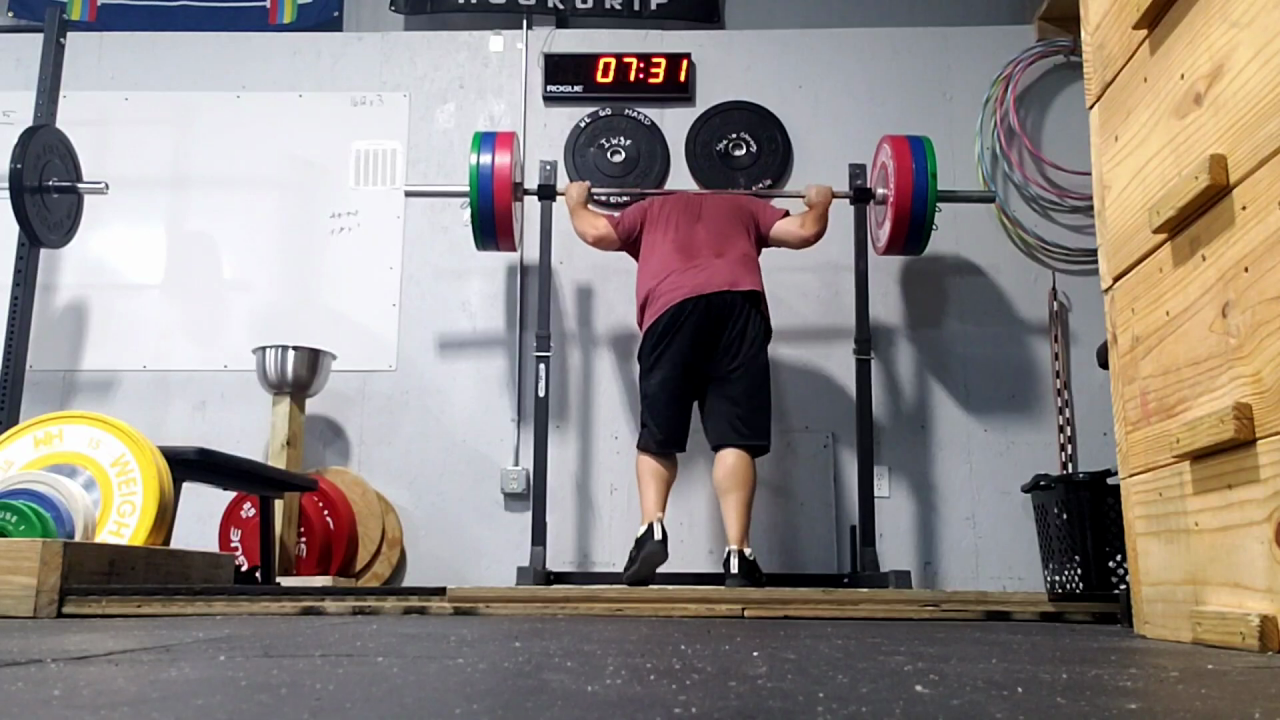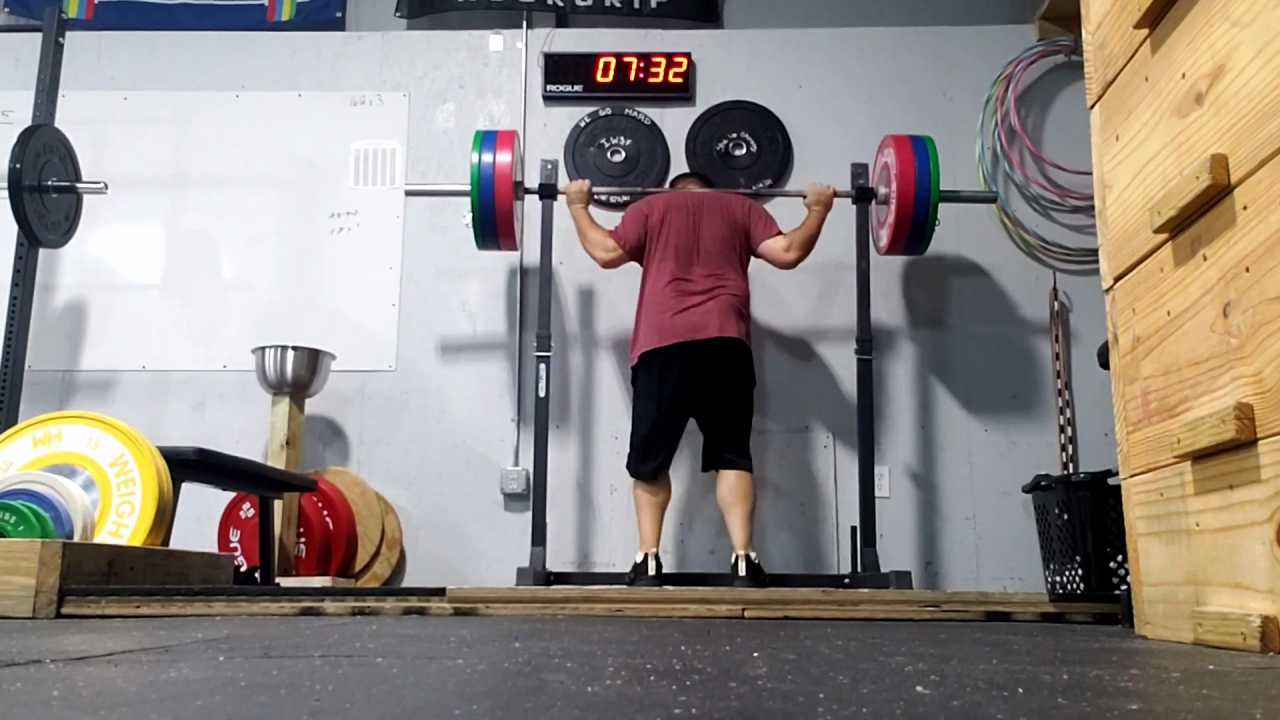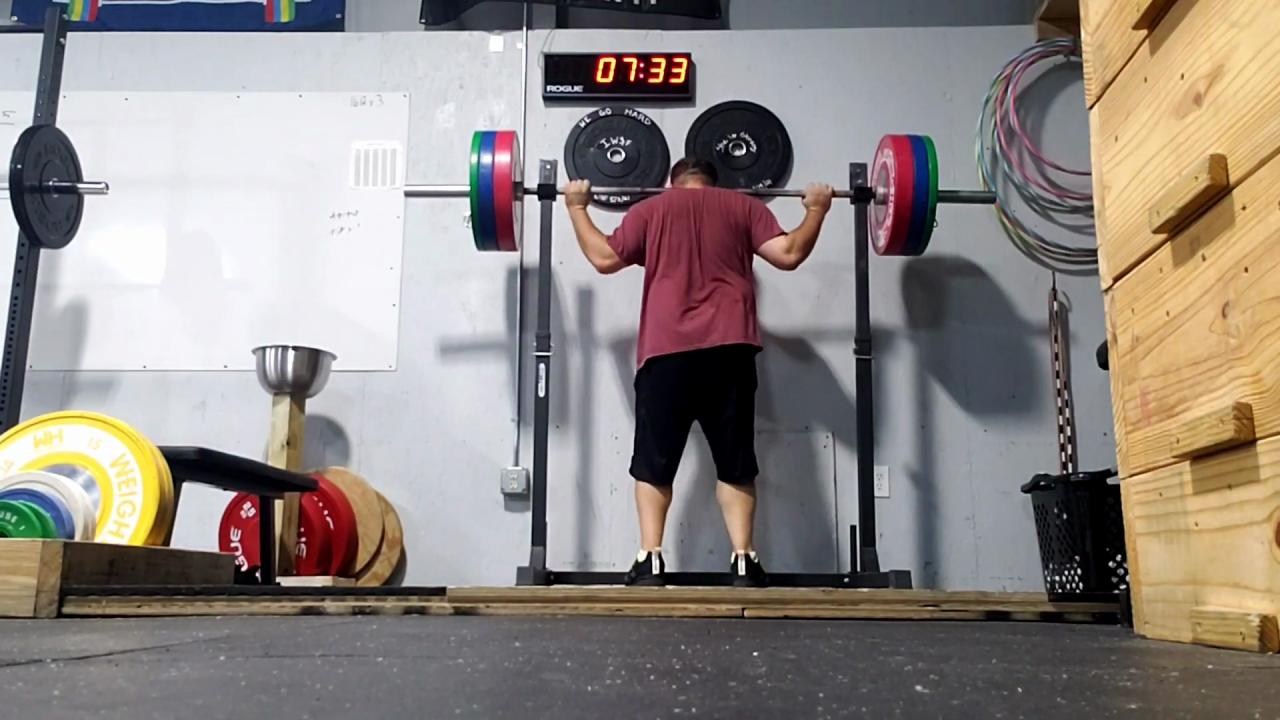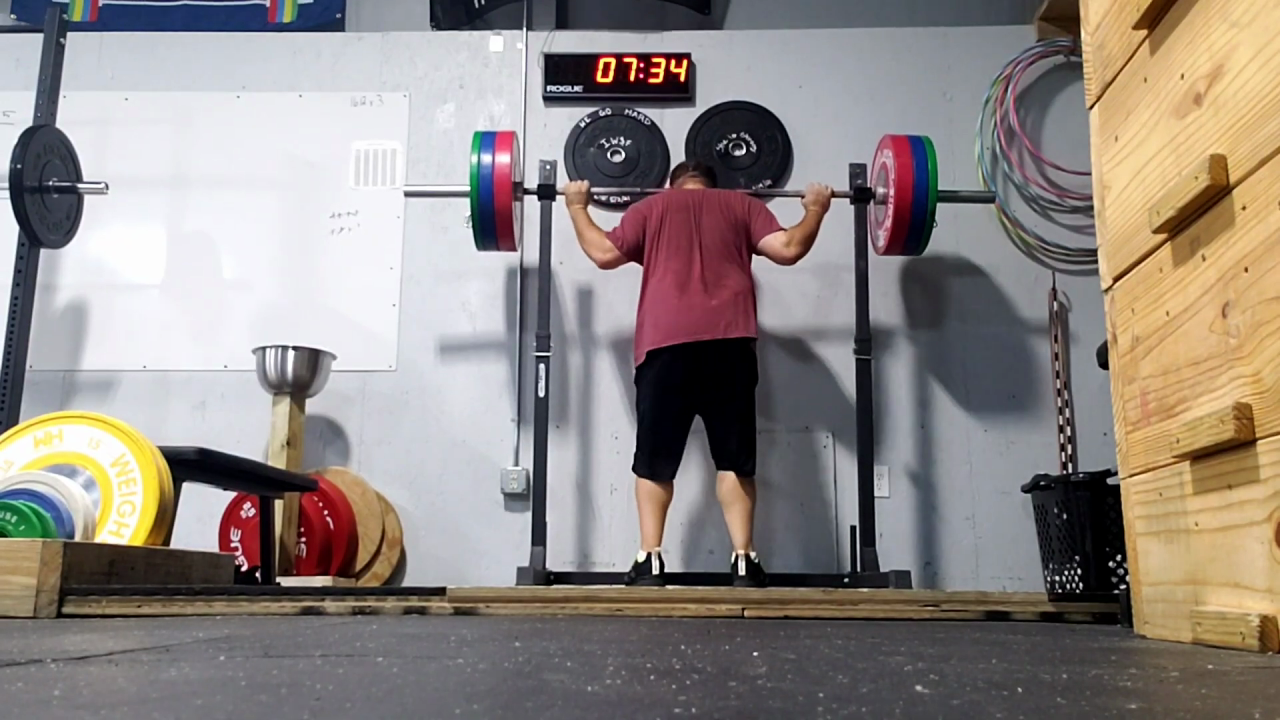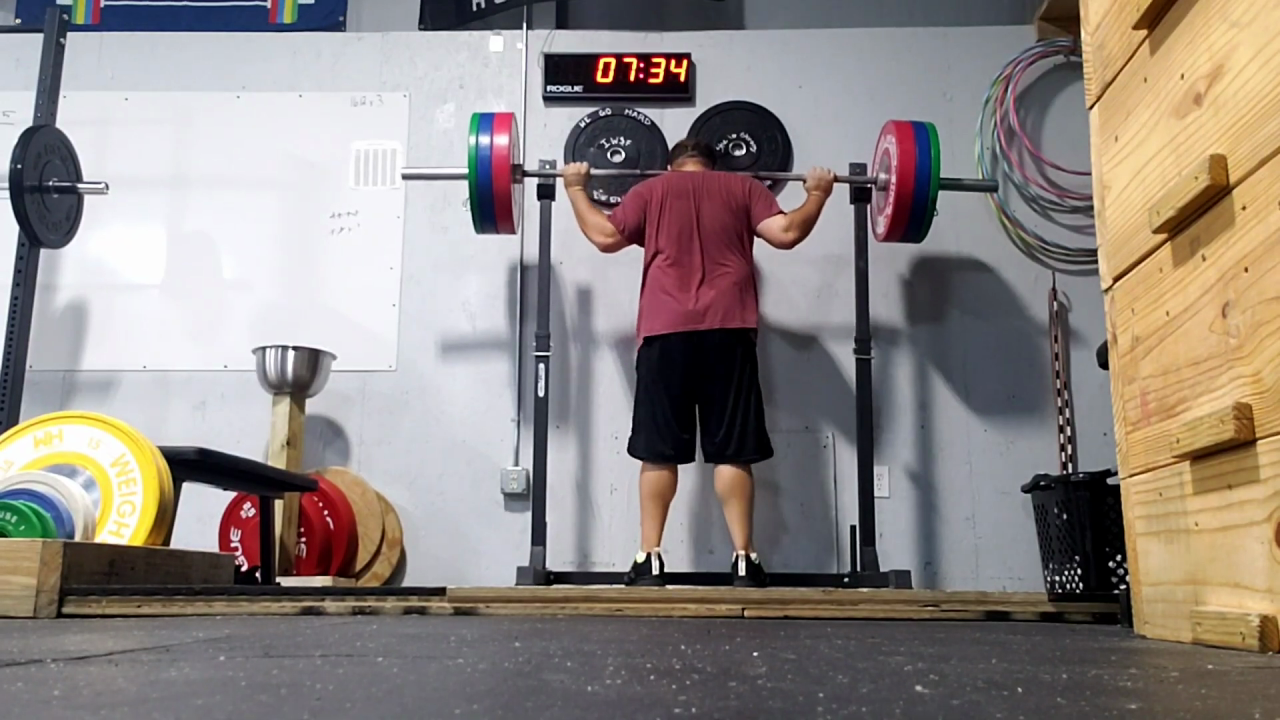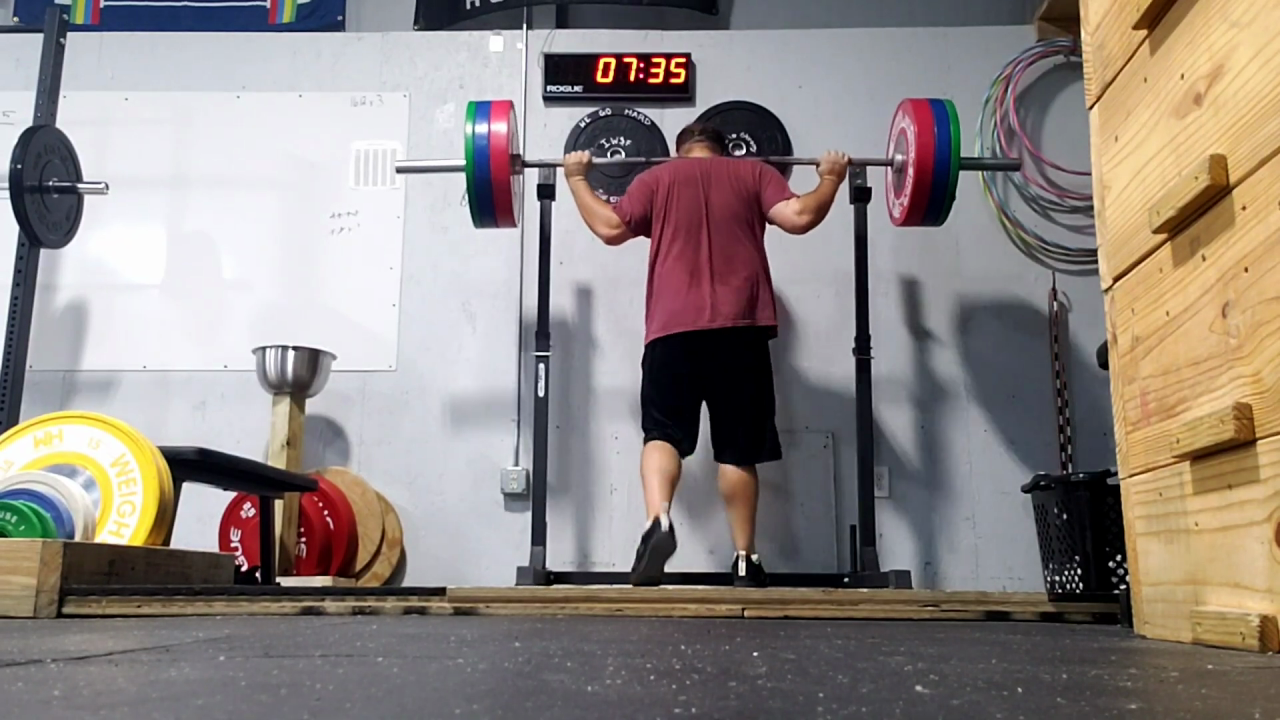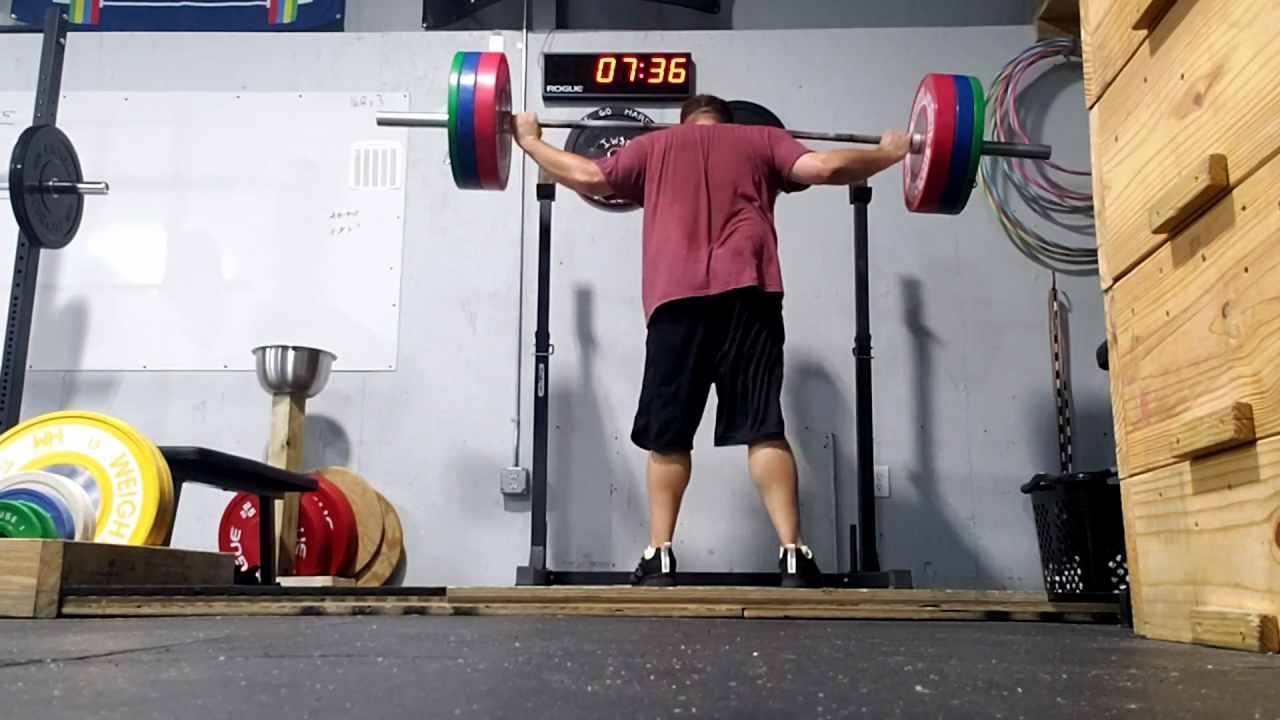
dt=0.7s
person 1, frame 1
left shoulder: (653, 209)
right shoulder: (745, 205)
left elbow: (594, 231)
right elbow: (805, 231)
left wrist: (576, 202)
right wrist: (819, 204)
left hip: (671, 307)
right hip: (737, 303)
left knee: (658, 437)
right knee: (736, 438)
left ankle: (652, 531)
right ankle: (737, 558)
person 1, frame 2
left shoulder: (650, 207)
right shoulder: (742, 208)
left elbow: (606, 253)
right elbow: (789, 252)
left wrist: (578, 207)
right wrist: (818, 210)
left hip: (661, 343)
right hip: (724, 343)
left knee: (649, 460)
right knee: (732, 457)
left ankle: (648, 561)
right ankle: (743, 562)
person 1, frame 3
left shoulder: (650, 210)
right shoulder: (744, 206)
left elbow: (605, 258)
right elbow: (789, 254)
left wrist: (577, 208)
right wrist: (816, 209)
left hip: (666, 350)
right hip: (729, 349)
left knee: (653, 462)
right knee: (735, 463)
left ankle: (650, 560)
right ankle: (743, 561)
person 1, frame 4
left shoulder: (650, 207)
right shoulder: (743, 205)
left elbow: (604, 253)
right elbow: (789, 249)
left wrist: (577, 207)
right wrist: (816, 209)
left hip: (665, 342)
right hip: (729, 340)
left knee: (654, 459)
right knee: (734, 459)
left ankle: (649, 560)
right ankle: (744, 560)
person 1, frame 5
left shoulder: (651, 190)
right shoulder: (744, 188)
left elbow: (604, 236)
right elbow: (786, 233)
left wrist: (576, 188)
right wrist: (818, 193)
left hip: (665, 331)
right hip: (728, 330)
left knee: (658, 450)
right knee: (733, 452)
left ankle: (650, 559)
right ankle: (744, 560)
person 1, frame 6
left shoulder: (656, 177)
right shoulder: (754, 173)
left elbow: (609, 228)
right elbow: (800, 217)
left wrist: (577, 179)
right wrist: (832, 178)
left hip: (673, 326)
right hip: (740, 325)
left knee: (662, 434)
right knee: (738, 451)
left ankle: (658, 526)
right ankle: (745, 561)
person 1, frame 7
left shoulder: (655, 146)
right shoulder: (763, 140)
left elbow: (587, 177)
right elbow: (824, 168)
left wrist: (529, 140)
right wrist: (890, 154)
left hip: (677, 299)
right hip: (747, 295)
left knee: (668, 435)
right knee: (763, 428)
left ankle: (659, 556)
right ankle: (794, 555)
